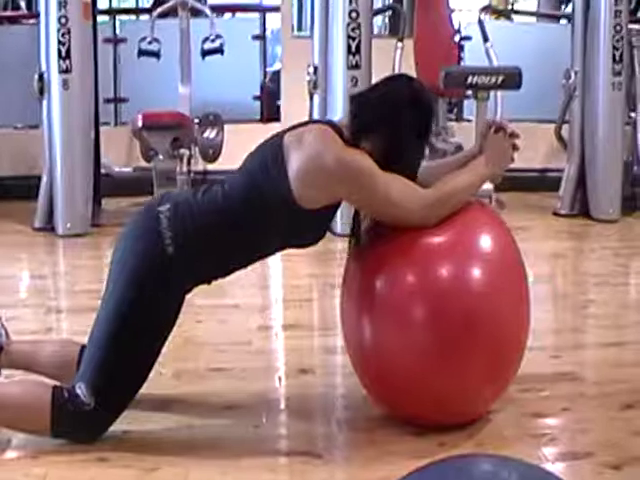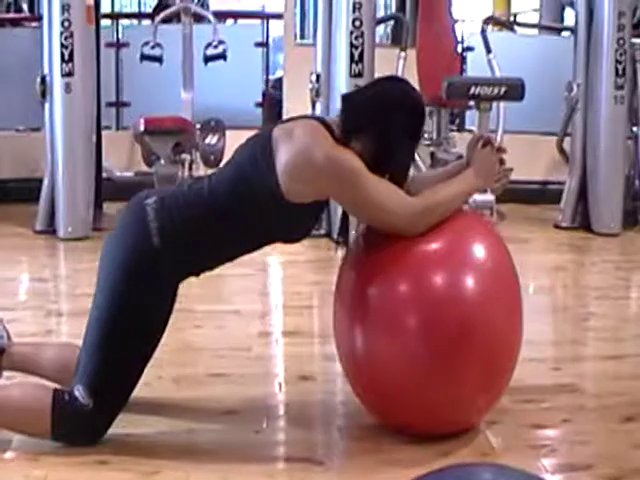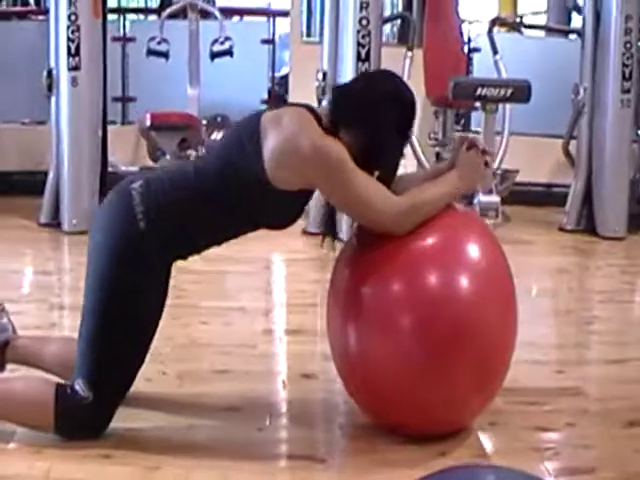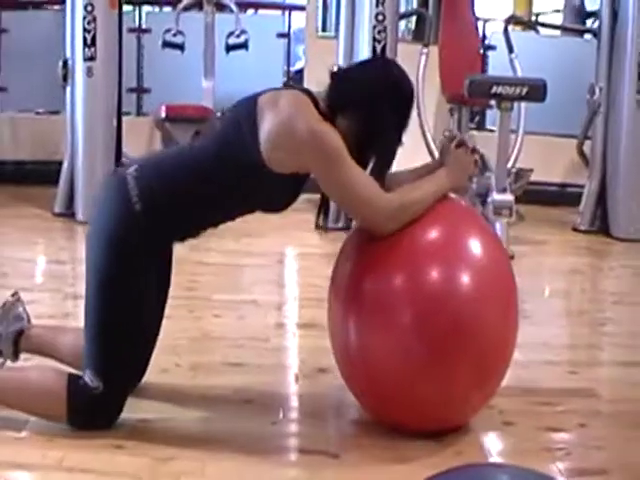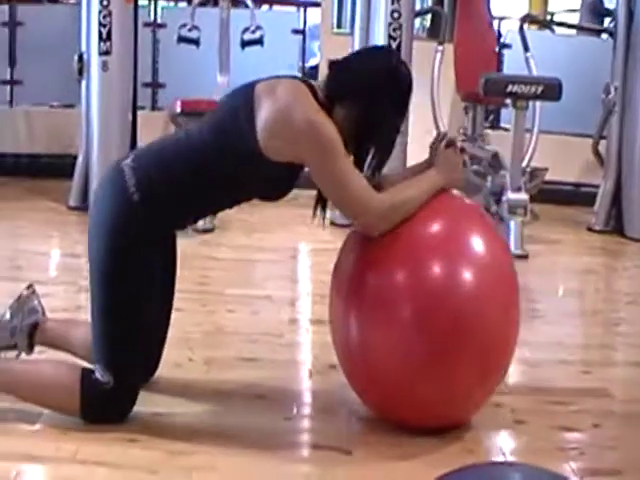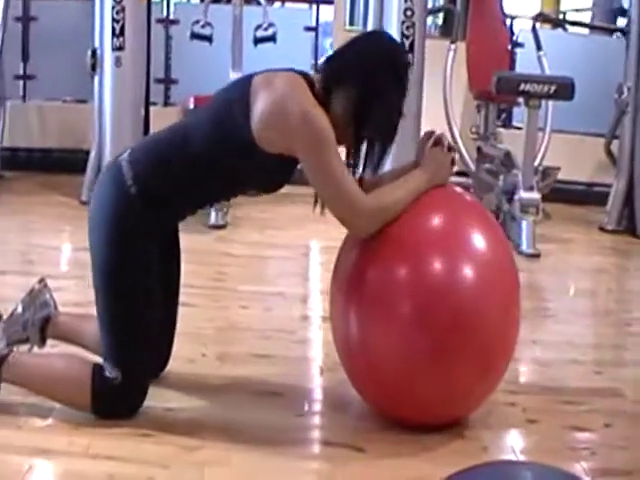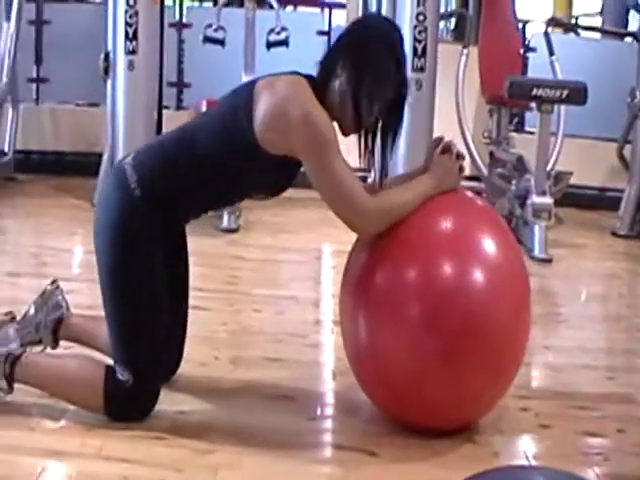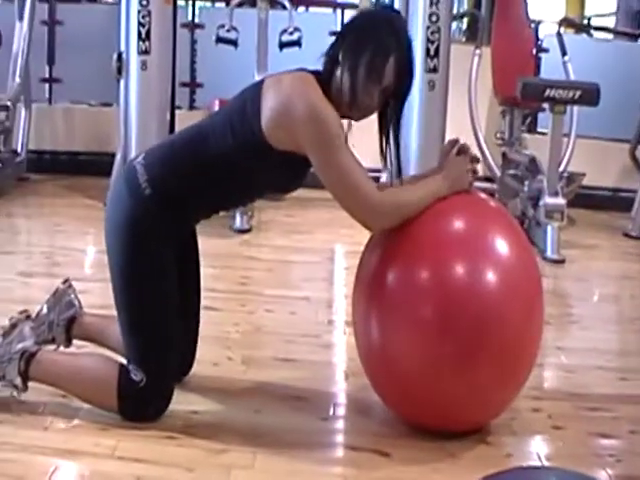
dt=0.2s
person 1, frame 1
left shoulder: (328, 139)
right shoulder: (336, 162)
left elbow: (405, 183)
right elbow: (425, 208)
left wrist: (473, 154)
right wrist: (487, 165)
left hip: (166, 234)
right hip: (162, 256)
left knee: (107, 364)
right knee: (85, 414)
person 1, frame 2
left shoulder: (318, 135)
right shoulder: (324, 159)
left elbow: (392, 191)
right elbow: (410, 217)
left wrist: (462, 166)
right wrist: (475, 178)
left hip: (156, 233)
right hip: (149, 250)
left knee: (106, 370)
right knee: (84, 419)
person 1, frame 3
left shoulder: (308, 126)
right shoulder: (312, 147)
left elbow: (376, 190)
right elbow: (394, 217)
left wrist: (447, 169)
right wrist: (460, 180)
left hip: (144, 221)
right hip: (135, 234)
left knee: (106, 366)
right knee: (85, 414)
person 1, frame 4
left shoulder: (304, 110)
right shoulder: (308, 130)
left elbow: (369, 187)
right elbow: (383, 215)
left wrist: (436, 166)
right wrist: (449, 177)
left hip: (144, 210)
right hip: (132, 221)
left knee: (122, 368)
right knee: (97, 403)
person 1, frame 5
left shoulder: (303, 100)
right shoulder: (304, 119)
left elbow: (358, 189)
right elbow: (373, 216)
left wrist: (425, 168)
right wrist: (439, 176)
left hip: (145, 207)
right hip: (131, 213)
left knee: (138, 365)
right knee: (110, 399)
person 1, frame 6
left shoulder: (299, 93)
right shoulder: (299, 110)
left elbow: (348, 193)
right elbow: (361, 218)
left wrist: (416, 167)
right wrist: (426, 177)
left hip: (149, 206)
right hip: (129, 206)
left knee: (150, 361)
right knee: (119, 395)
left ankle: (46, 319)
person 1, frame 7
left shoulder: (304, 98)
right shoulder: (300, 109)
left elbow: (352, 196)
right elbow: (365, 217)
left wrist: (421, 174)
right wrist: (433, 182)
left hip: (157, 210)
right hip: (132, 209)
left knee: (162, 362)
right knee: (133, 397)
left ankle: (56, 320)
person 1, frame 8
left shoulder: (314, 99)
right shoulder: (307, 104)
left elbow: (363, 194)
right elbow: (373, 213)
left wrist: (435, 173)
right wrist: (446, 182)
left hip: (168, 211)
right hip: (144, 209)
left knee: (175, 363)
right knee: (146, 397)
left ankle: (69, 320)
